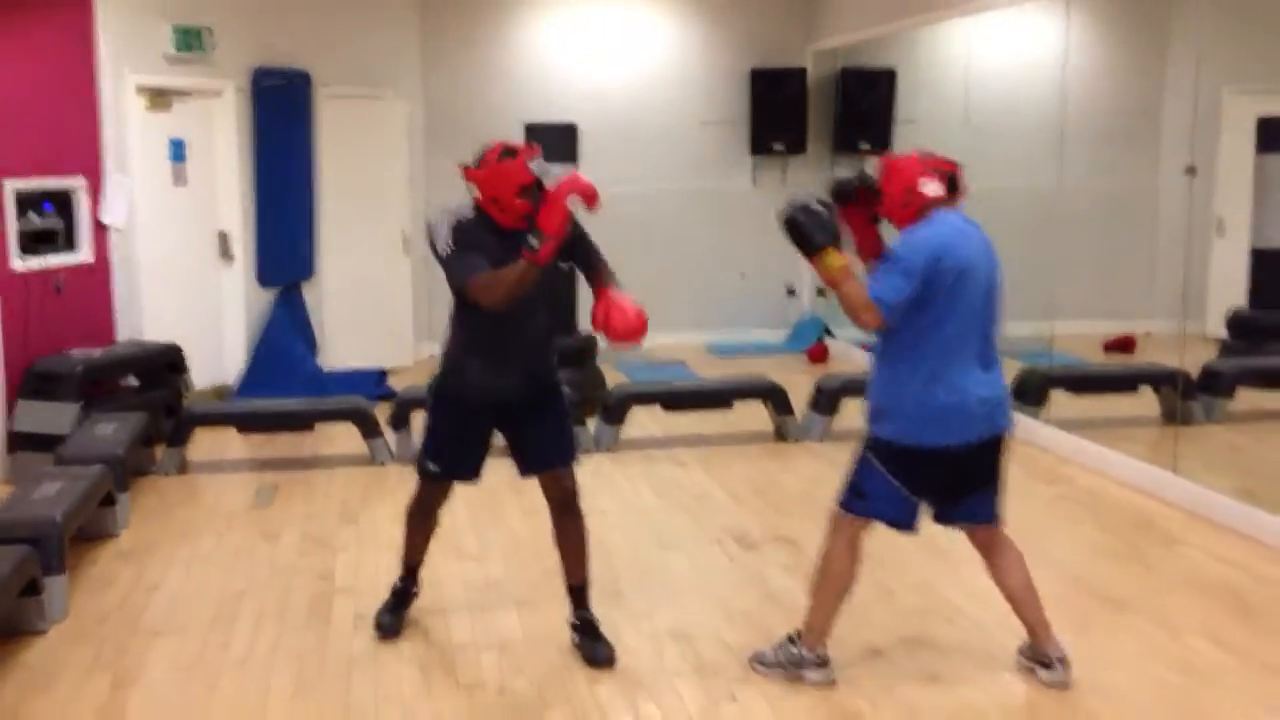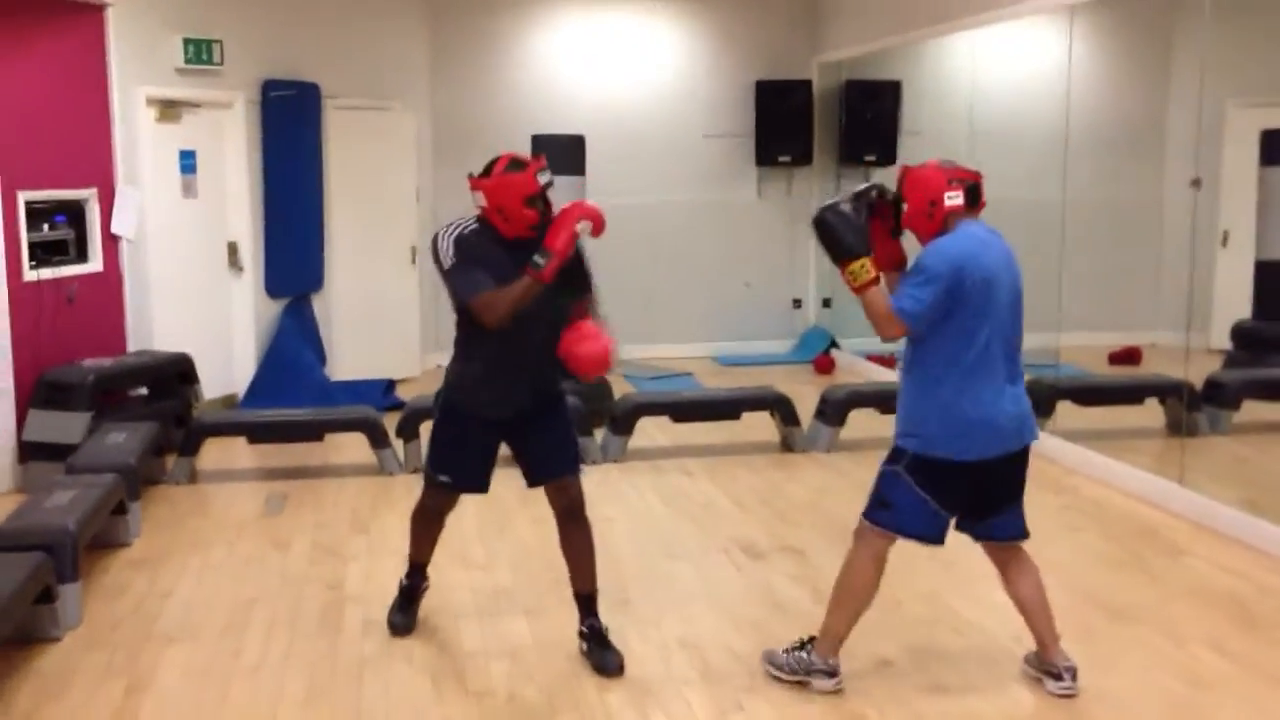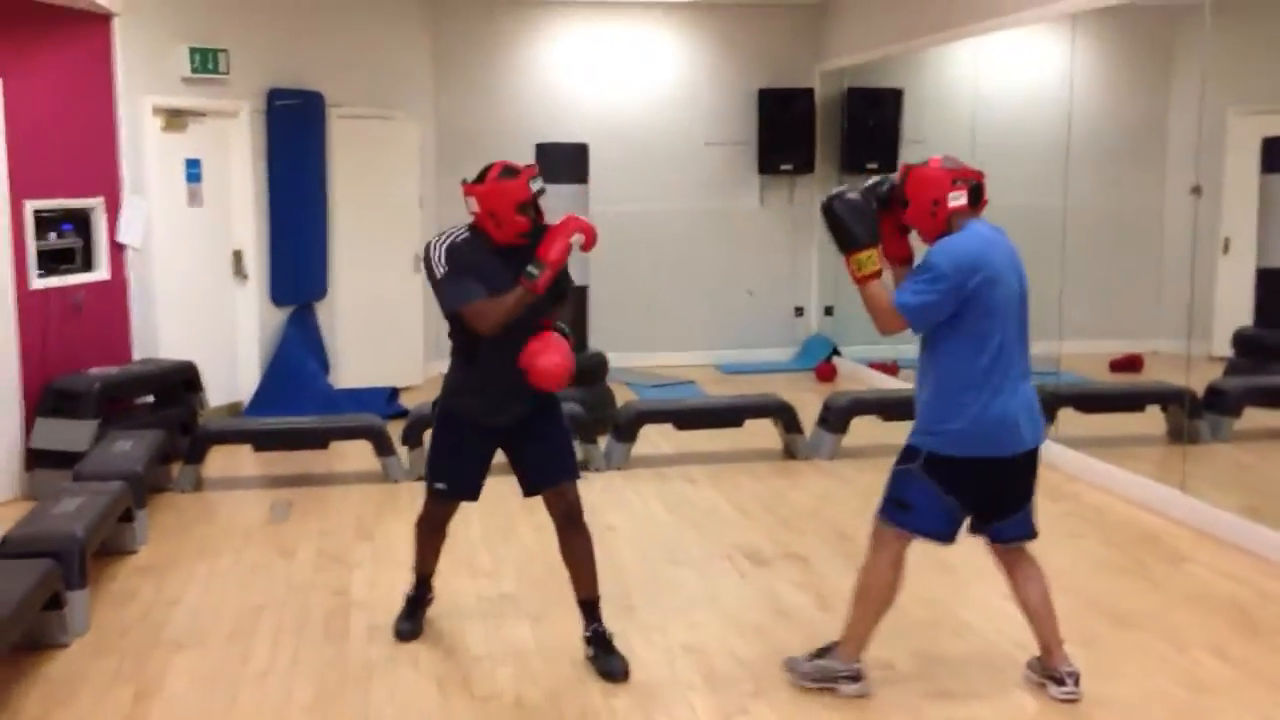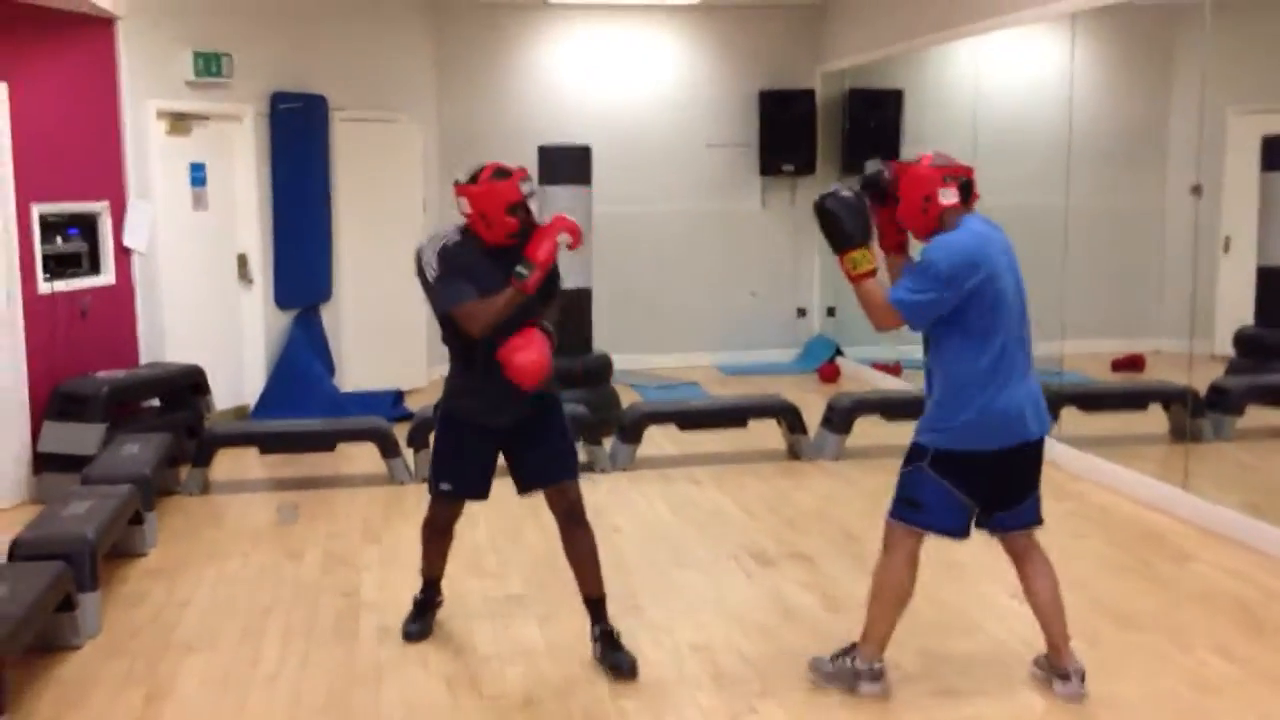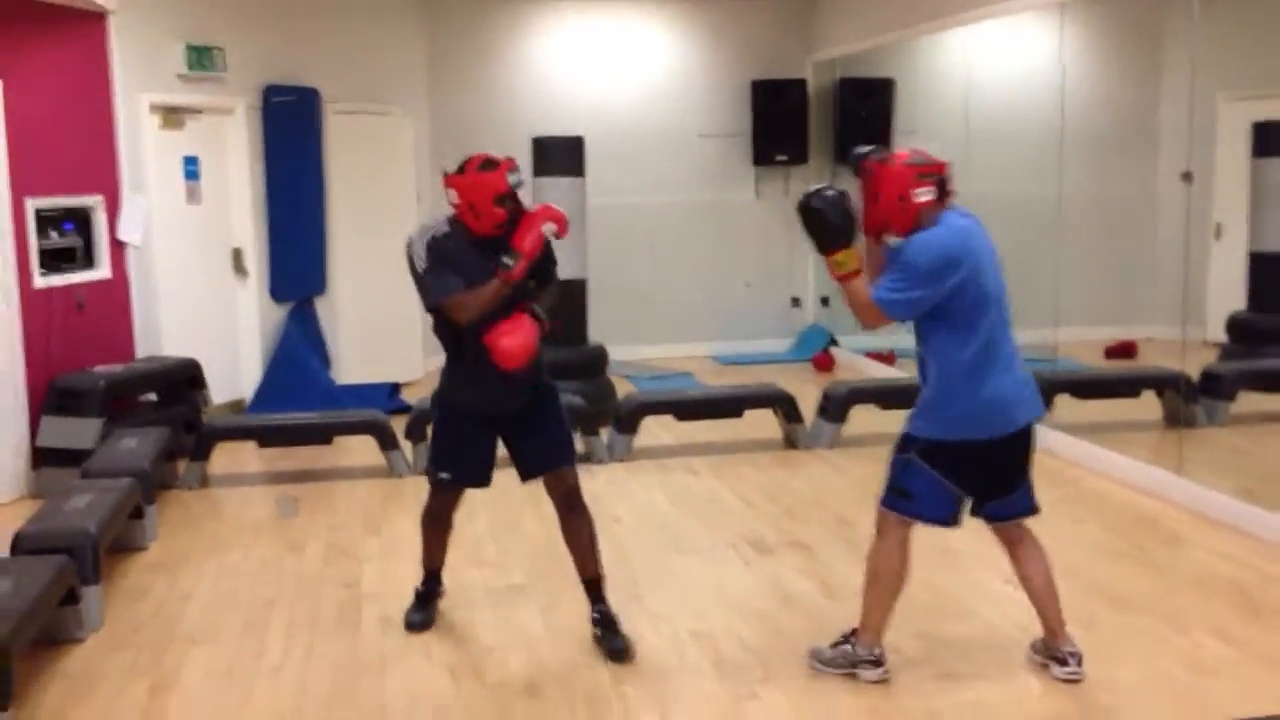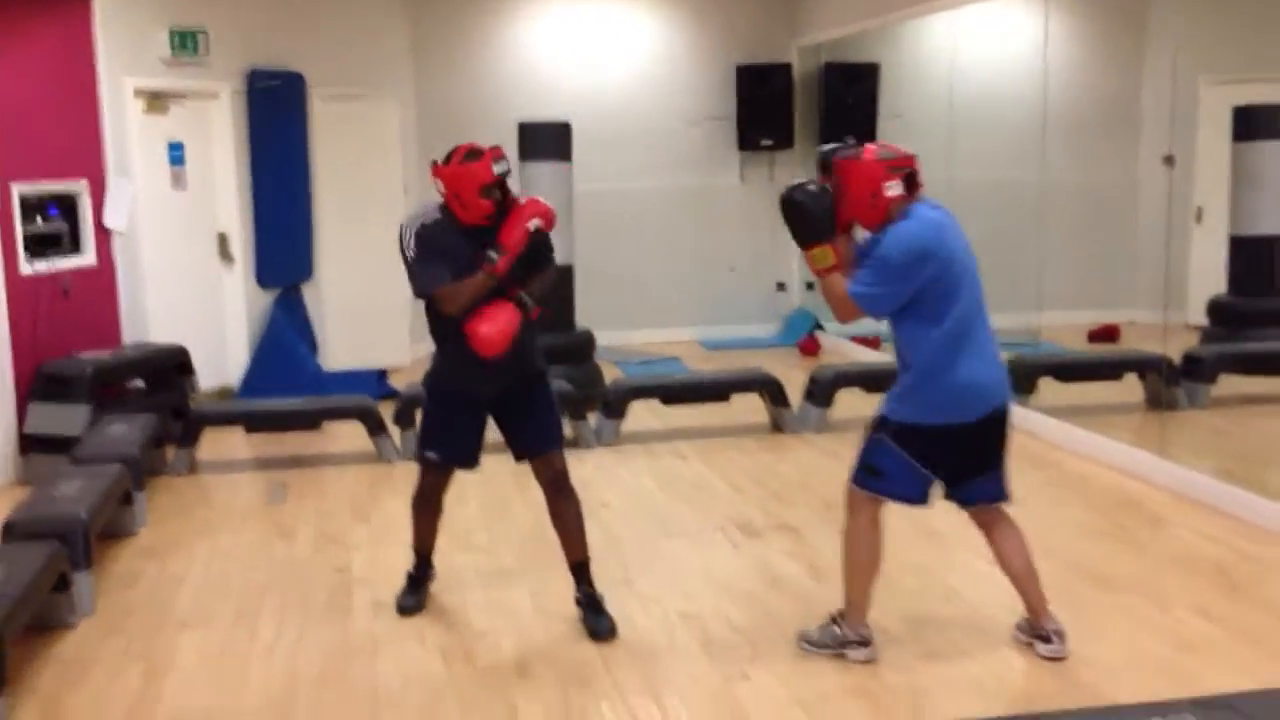
dt=0.1s
person 1, frame 1
left shoulder: (926, 243)
right shoulder: (971, 237)
left elbow: (869, 314)
left wrist: (826, 252)
left hip: (918, 422)
right hip: (981, 414)
left knee: (848, 525)
right knee: (986, 532)
left ankle: (809, 649)
right ankle: (1047, 650)
person 1, frame 2
left shoulder: (949, 253)
right shoulder: (994, 248)
left elbow: (892, 324)
right elbow: (918, 304)
left wrist: (854, 260)
right wrist: (884, 246)
left hip: (945, 433)
right hip: (1006, 429)
left knee: (873, 538)
right knee: (1005, 547)
left ankle: (821, 657)
right ankle: (1055, 661)
person 1, frame 3
left shoulder: (959, 255)
right shoulder: (993, 243)
left elbow: (891, 319)
right elbow: (914, 295)
left wrist: (857, 251)
right wrist: (887, 243)
left hip: (956, 432)
right hip: (1014, 427)
left knee: (889, 537)
right knee: (1012, 548)
left ankle: (846, 662)
right ankle: (1057, 666)
person 1, frame 4
left shoulder: (955, 249)
right shoulder: (983, 235)
left elbow: (887, 315)
right elbow: (914, 289)
left wrist: (851, 249)
right wrist: (884, 228)
left hip: (962, 427)
right hip: (1019, 420)
left knee: (902, 536)
right knee: (1020, 540)
left ankle: (866, 661)
right ankle: (1064, 664)
person 1, frame 5
left shoulder: (936, 247)
right shoulder: (956, 228)
left elbow: (870, 312)
right elbow: (884, 276)
left wrist: (835, 248)
right wrist: (858, 231)
left hip: (956, 414)
right hip: (1010, 408)
left knee: (893, 522)
right knee: (1012, 527)
left ankle: (866, 648)
right ankle: (1061, 647)
person 1, frame 6
left shoulder: (909, 240)
right shoulder: (926, 221)
left elbow: (847, 307)
right elbow: (861, 271)
left wrist: (815, 243)
right wrist: (833, 228)
left hip: (931, 399)
right hip: (982, 393)
left knee: (863, 501)
right knee: (987, 510)
left ankle: (853, 629)
right ankle: (1044, 625)
person 2, frame 1
left shoulder: (551, 214)
right shoulder: (455, 230)
left elbow: (590, 260)
right elbow: (492, 295)
left wrist: (610, 296)
right wrist: (544, 238)
left hip: (535, 382)
right hip: (468, 385)
left knee: (564, 494)
right knee: (431, 491)
left ankle: (583, 618)
right ankle: (405, 587)
person 2, frame 2
left shoulder: (551, 230)
right shoulder: (457, 243)
left elbow: (577, 287)
right elbow: (493, 312)
left wrist: (583, 324)
right wrist: (549, 257)
left hip: (539, 394)
right hip: (471, 398)
left knee: (570, 503)
right knee: (437, 501)
left ankle: (590, 625)
right ankle: (413, 584)
person 2, frame 3
left shoulder: (538, 238)
right shoulder: (450, 252)
right elbow: (485, 322)
left wrist: (552, 333)
right wrist: (541, 267)
left hip: (533, 400)
right hip: (469, 407)
left knee: (568, 509)
right knee: (437, 509)
left ankle: (595, 631)
right ankle: (420, 594)
person 2, frame 4
left shoulder: (531, 240)
right shoulder: (441, 254)
right elbow: (477, 324)
left wrist: (539, 331)
right wrist: (531, 268)
left hip: (533, 402)
right hip: (470, 408)
left knee: (570, 507)
right knee: (443, 511)
left ankle: (602, 629)
right ankle: (428, 596)
person 2, frame 5
left shoulder: (526, 228)
right shoulder: (432, 246)
left elbow: (546, 286)
right elbow: (464, 313)
left wrist: (532, 316)
right wrist: (517, 258)
left hip: (528, 388)
right hip: (465, 397)
left knee: (567, 491)
right knee: (442, 499)
left ankle: (601, 611)
right ankle: (430, 587)
person 2, frame 6
left shoulder: (515, 218)
right shoulder: (423, 233)
left elbow: (545, 270)
right elbow: (452, 304)
left wrist: (518, 302)
right wrist: (503, 253)
left hip: (519, 370)
right hip: (456, 379)
left knee: (555, 474)
right knee: (431, 481)
left ankle: (586, 592)
right ankle: (421, 571)
